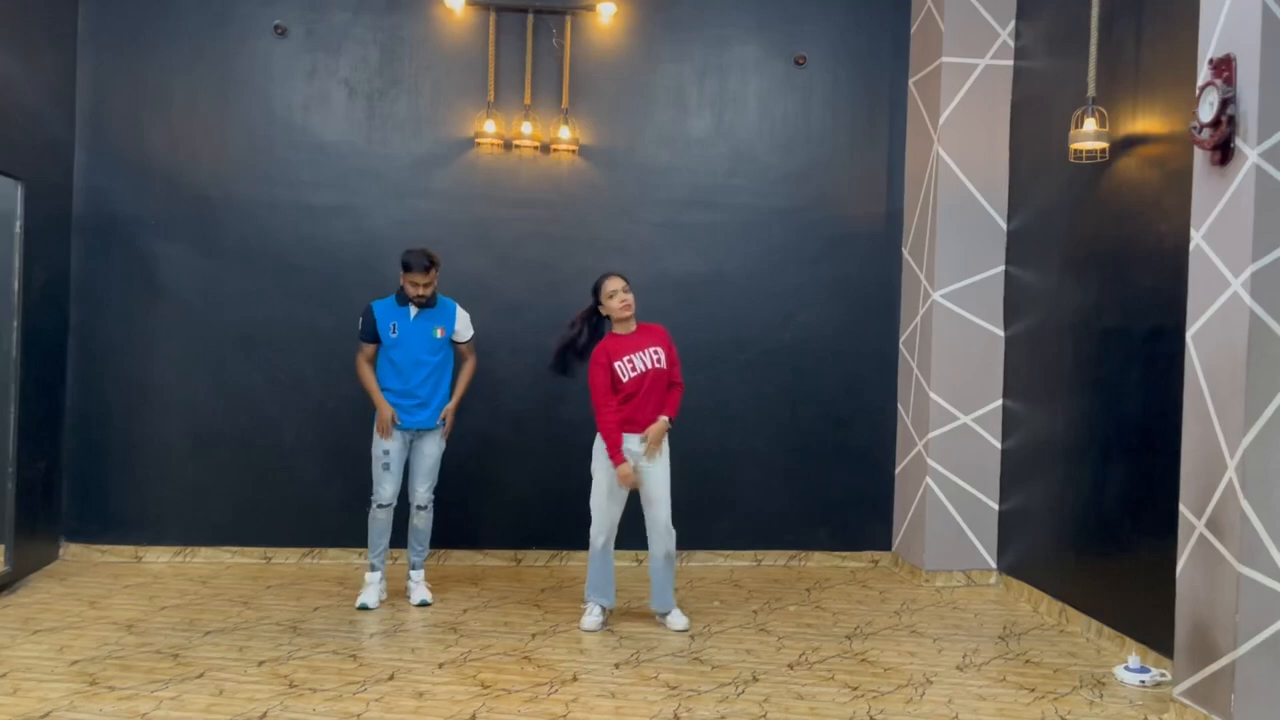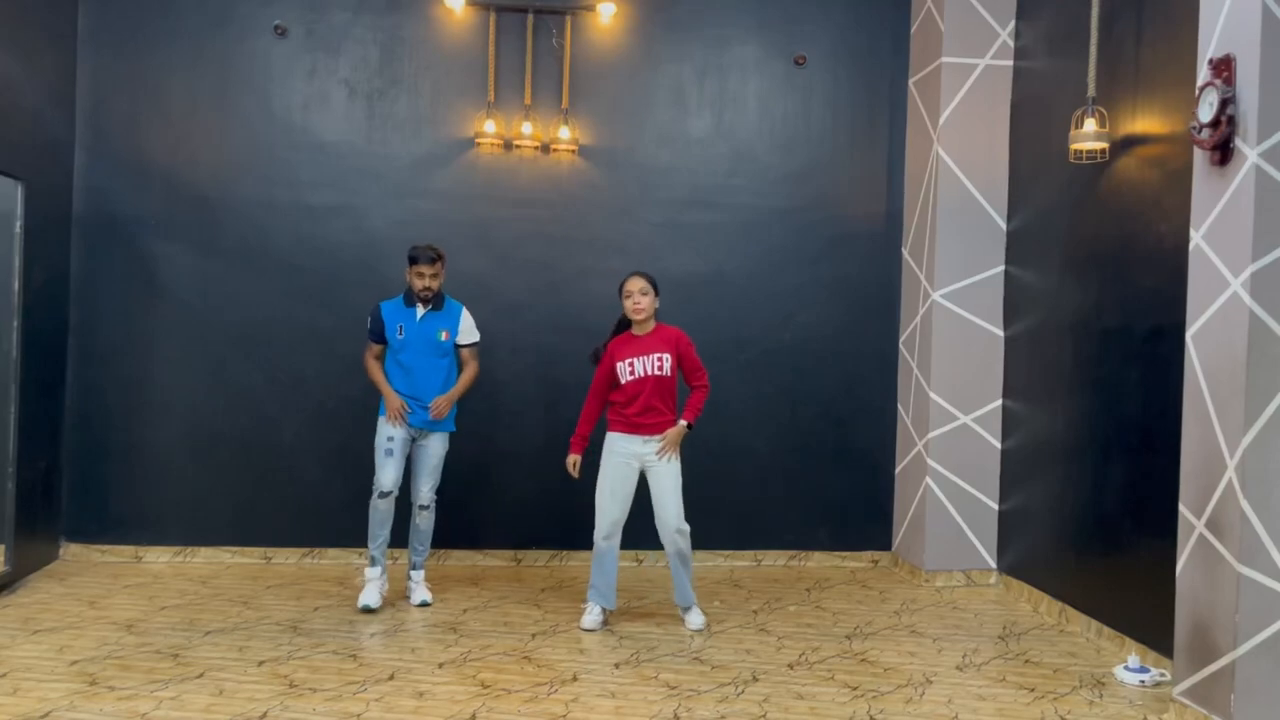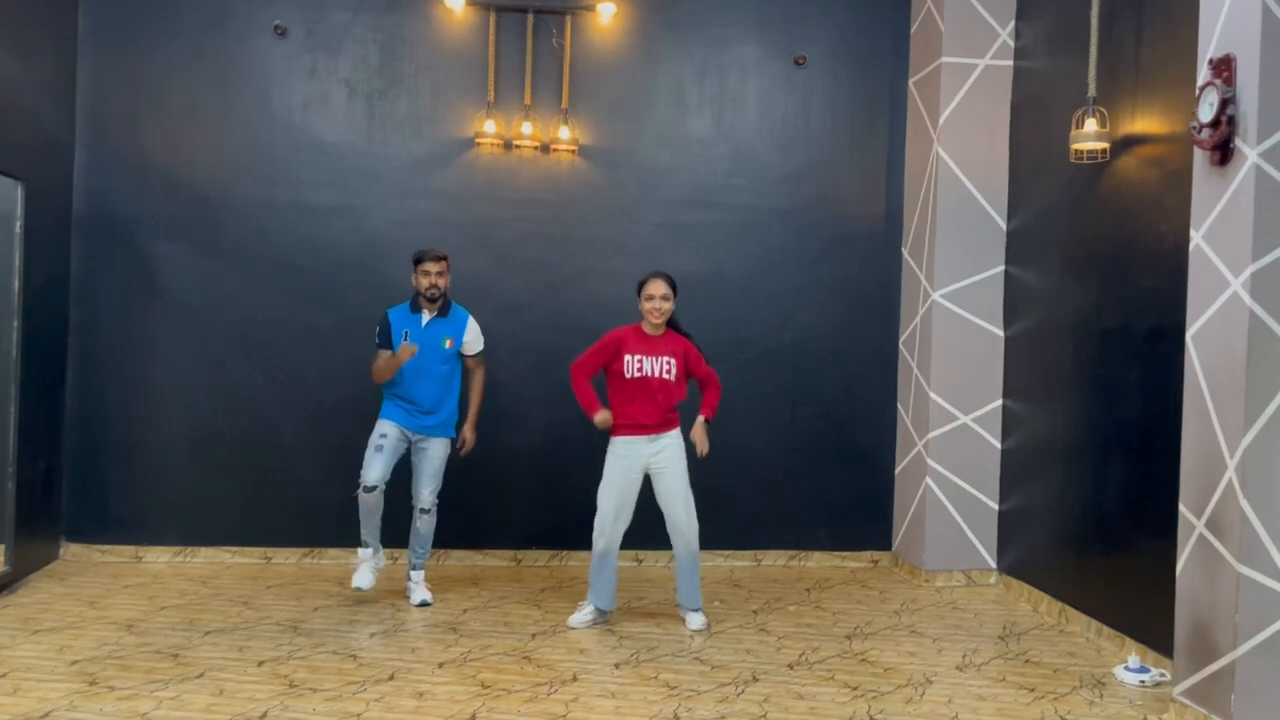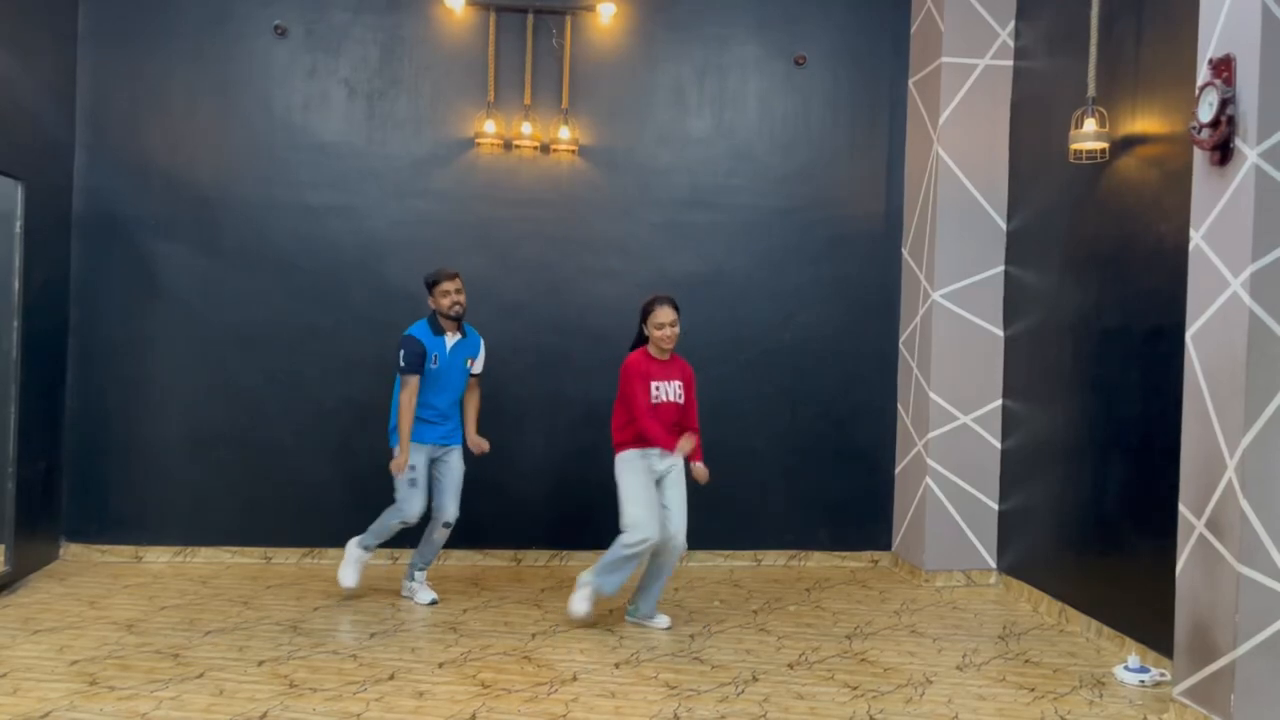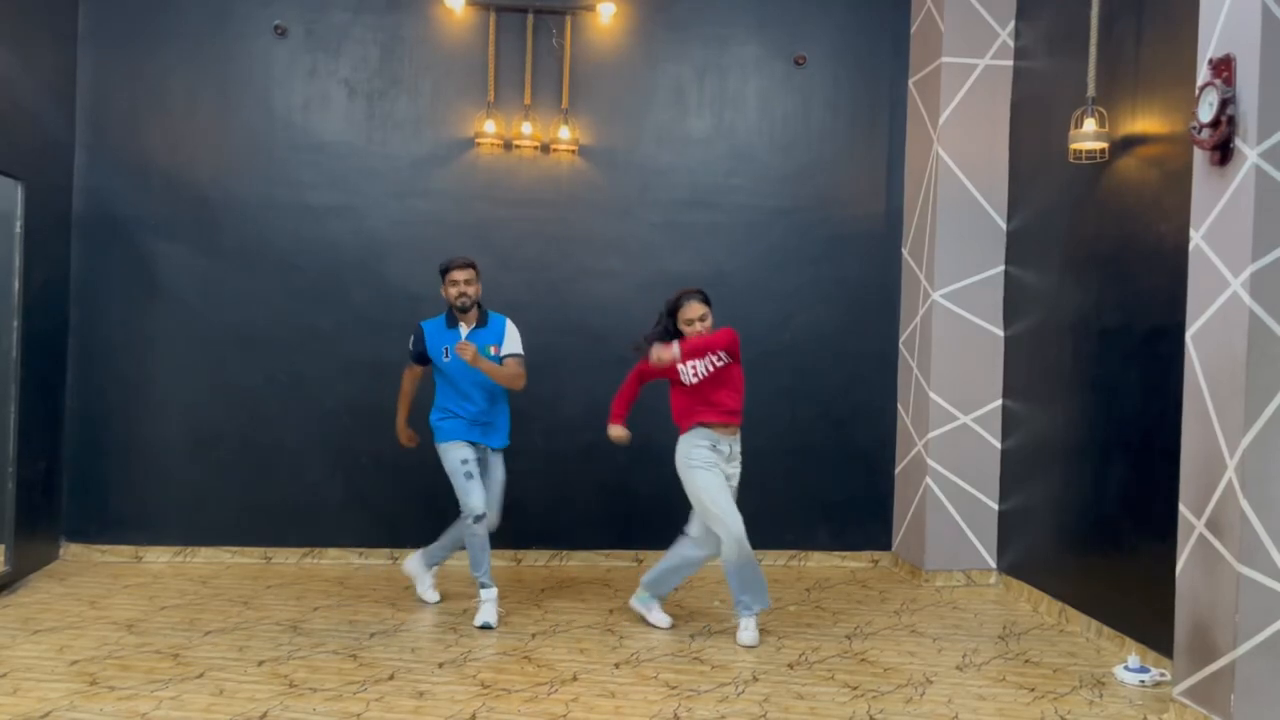
dt=0.4s
person 1, frame 1
left shoulder: (453, 313)
right shoulder: (377, 312)
left elbow: (468, 357)
right elbow: (364, 360)
left wrist: (453, 403)
right wrist: (380, 403)
left hip: (431, 423)
right hip: (390, 419)
left knee: (421, 499)
right knee: (384, 498)
left ankle: (416, 576)
right ankle: (374, 577)
person 1, frame 2
left shoulder: (458, 315)
right shoulder: (385, 312)
left elbow: (471, 364)
right elbow: (372, 357)
left wrist: (452, 396)
right wrist: (388, 393)
left hip: (436, 421)
right hip: (396, 415)
left knee: (424, 499)
right knee: (385, 488)
left ankle: (416, 576)
right ankle: (375, 573)
person 1, frame 3
left shoulder: (464, 323)
right shoulder: (393, 318)
left elbow: (476, 371)
right elbow: (379, 373)
left wrist: (470, 422)
right wrist: (398, 359)
left hip: (437, 428)
right hip: (395, 417)
left knee: (425, 502)
right knee: (370, 482)
left ankle: (416, 577)
right ankle: (370, 551)
person 1, frame 4
left shoulder: (474, 341)
right shoulder: (415, 340)
right elbow: (408, 395)
left wrist: (472, 432)
right wrist: (402, 451)
left hip: (450, 442)
right hip: (413, 438)
left knee: (448, 516)
right knee: (411, 509)
left ankle: (416, 578)
right ankle: (361, 547)
person 1, frame 5
left shoulder: (503, 328)
right shoulder: (429, 332)
left elbow: (518, 380)
right elbow: (412, 374)
left wrist: (478, 361)
right wrist: (402, 422)
left hip: (492, 438)
right hip: (454, 434)
left knee: (488, 519)
right knee: (475, 510)
left ankle: (424, 563)
right ankle: (487, 596)
person 2, frame 1
left shoulder: (658, 335)
right shoulder: (601, 352)
left elbow: (675, 384)
right elbow: (605, 409)
left wrist: (664, 421)
right wrist: (619, 459)
left hip: (653, 441)
right hip: (612, 445)
left knee: (661, 525)
right knee: (604, 525)
left ankle: (665, 605)
right ankle: (597, 602)
person 2, frame 2
left shoulder: (675, 339)
right shoulder: (614, 348)
left elbow: (700, 384)
right elbow: (596, 399)
left wrist: (683, 425)
right wrist: (577, 446)
left hip: (662, 443)
right hip: (620, 443)
left knee: (673, 525)
right knee: (607, 524)
left ankle: (687, 603)
right ankle: (598, 602)
person 2, frame 3
left shoulder: (682, 347)
right shoulder: (619, 339)
left elbow: (711, 383)
right elbow: (579, 371)
left wrist: (702, 420)
right wrist: (595, 410)
left hip: (667, 444)
right hip: (624, 446)
left knee: (685, 527)
right knee: (607, 525)
left ankle: (691, 605)
right ankle: (598, 604)
person 2, frame 4
left shoulder: (683, 370)
right shoulder: (635, 363)
left elbow: (690, 421)
right elbow: (640, 413)
left wrist: (696, 459)
right wrist: (673, 444)
left hip: (671, 462)
right hip: (635, 457)
left knee: (674, 540)
right knee: (644, 534)
left ankle: (642, 608)
right ankle: (591, 582)
person 2, frame 5
left shoulder: (726, 339)
right shoulder: (667, 355)
left elbow: (719, 340)
right elbow: (634, 379)
left wrist: (677, 352)
right wrist: (616, 420)
left hip: (729, 448)
right hip: (697, 451)
left knee: (702, 539)
right knee: (732, 534)
left ankle: (647, 596)
right ankle: (749, 612)
